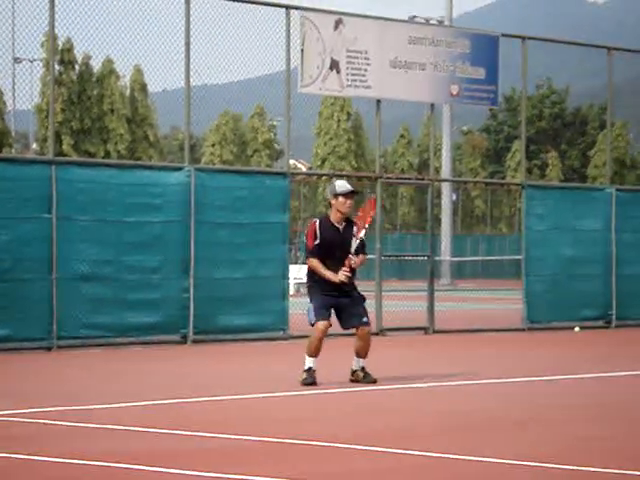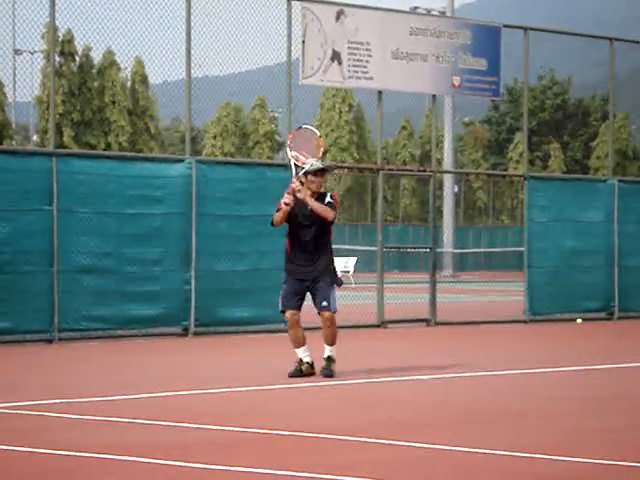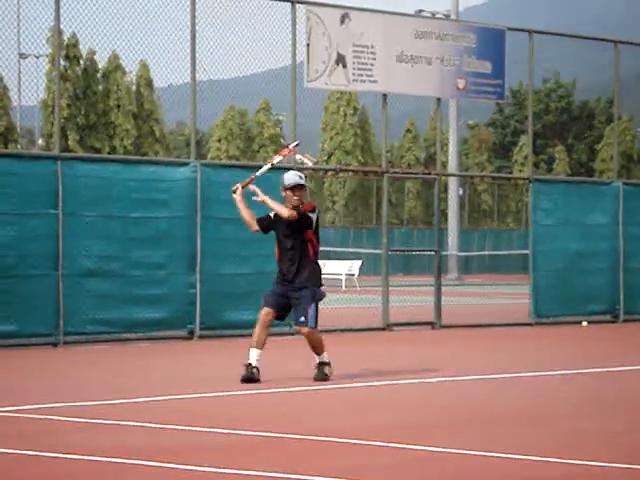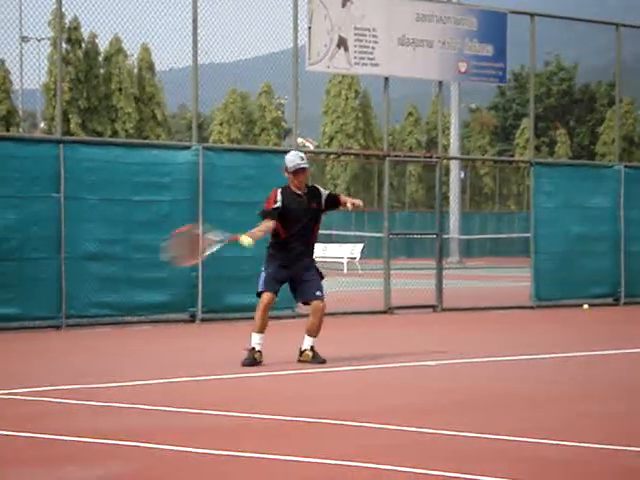
dt=0.4s
person 1, frame 1
left shoulder: (353, 226)
right shoulder: (317, 225)
left elbow: (362, 253)
right elbow: (311, 259)
left wrist: (357, 262)
right wrist: (333, 276)
left hip: (346, 289)
right hip: (321, 287)
left knee: (364, 330)
right knee: (321, 326)
left ankle: (358, 369)
right ankle: (308, 369)
person 1, frame 2
left shoulder: (328, 199)
right shoulder: (289, 201)
left elbow: (330, 215)
right elbow: (276, 220)
left wrist: (306, 197)
right wrist: (285, 207)
left hip: (322, 270)
right hip: (295, 271)
left knee: (327, 315)
right knee: (291, 316)
left ankle: (329, 358)
right ankle: (305, 361)
person 1, frame 3
left shoulder: (310, 210)
right shoulder: (277, 214)
left elbow: (289, 213)
right elbow: (255, 225)
left wrist: (264, 198)
right wrist: (239, 200)
left hip: (306, 282)
right hip: (283, 280)
left knee: (307, 329)
right knee: (265, 316)
left ankle: (323, 362)
right ankle: (252, 366)
person 1, frame 4
left shoulder: (318, 193)
right shoulder: (279, 196)
left elbow: (340, 200)
right elbow: (268, 222)
left wrist: (350, 201)
right wrist: (252, 233)
left hip: (305, 262)
right hip: (278, 260)
left knee: (318, 306)
right knee: (265, 300)
left ankle: (306, 349)
right ankle: (255, 349)
